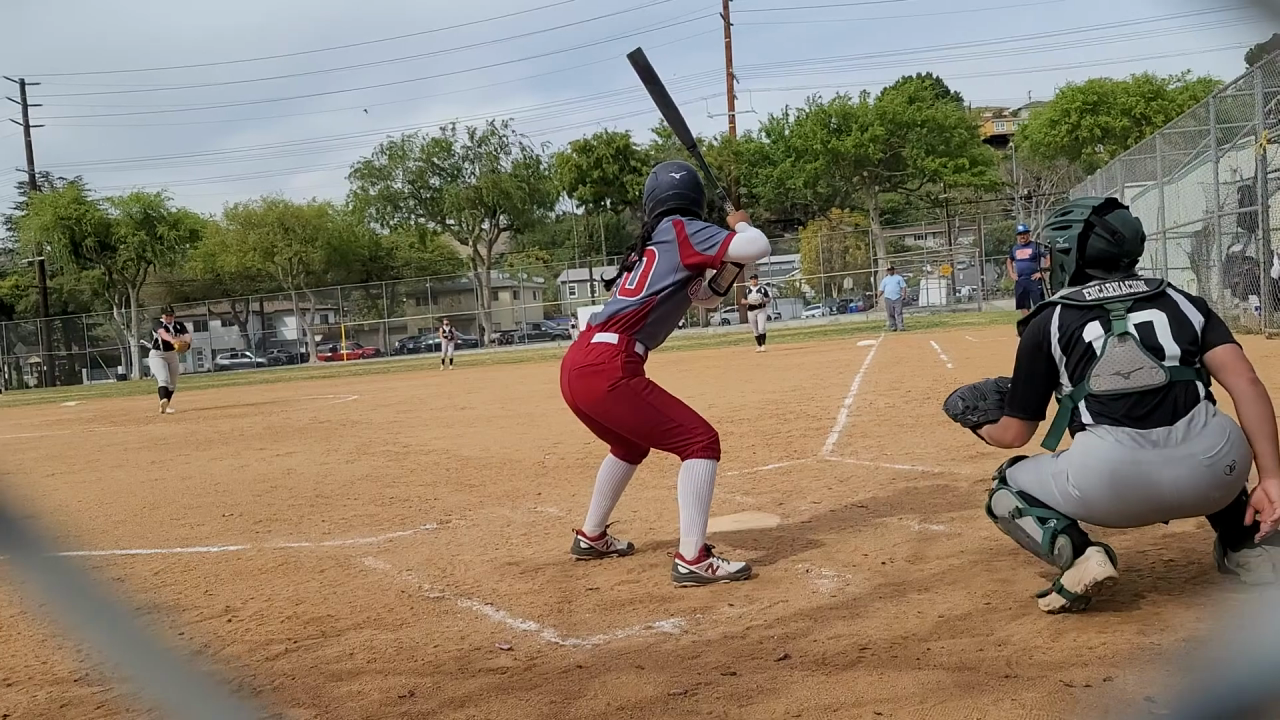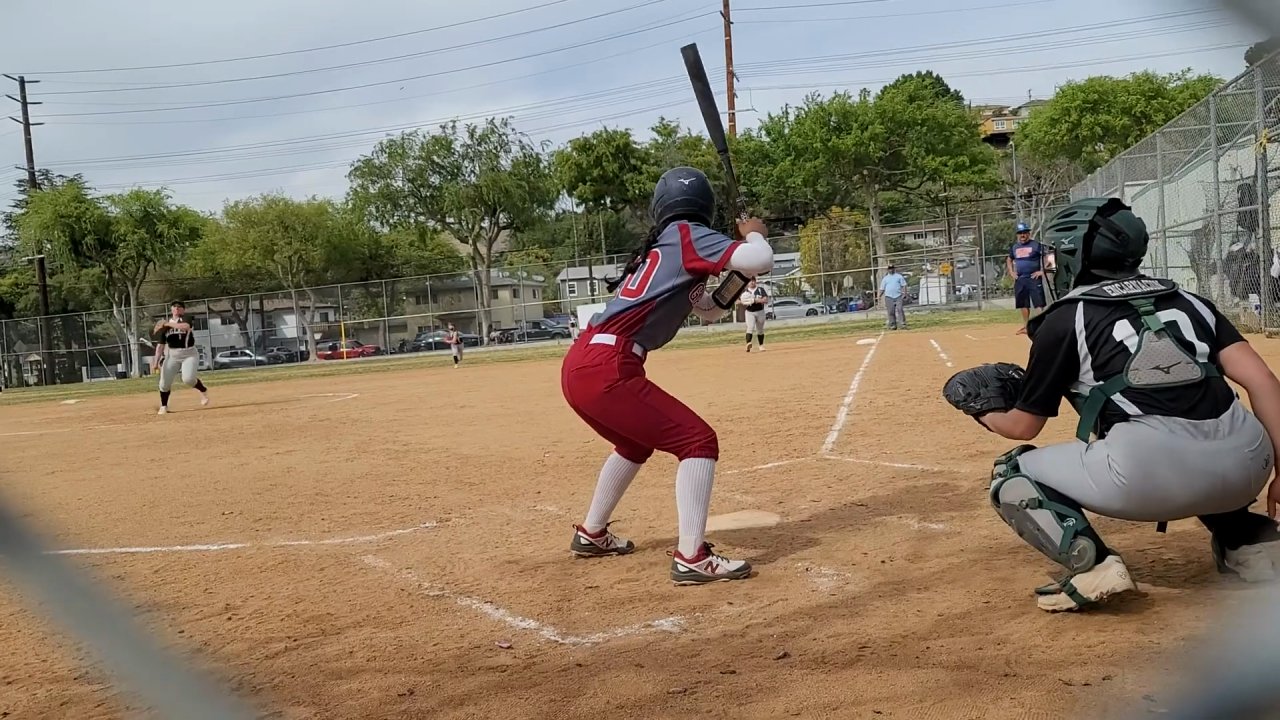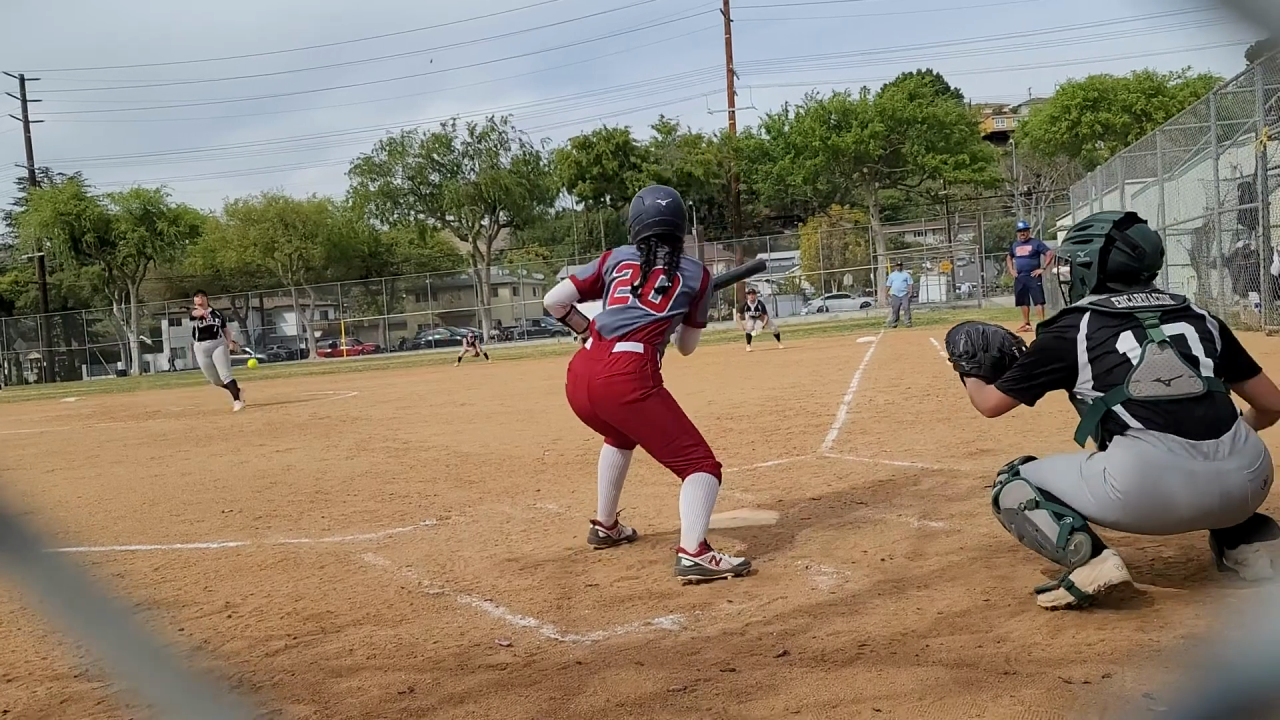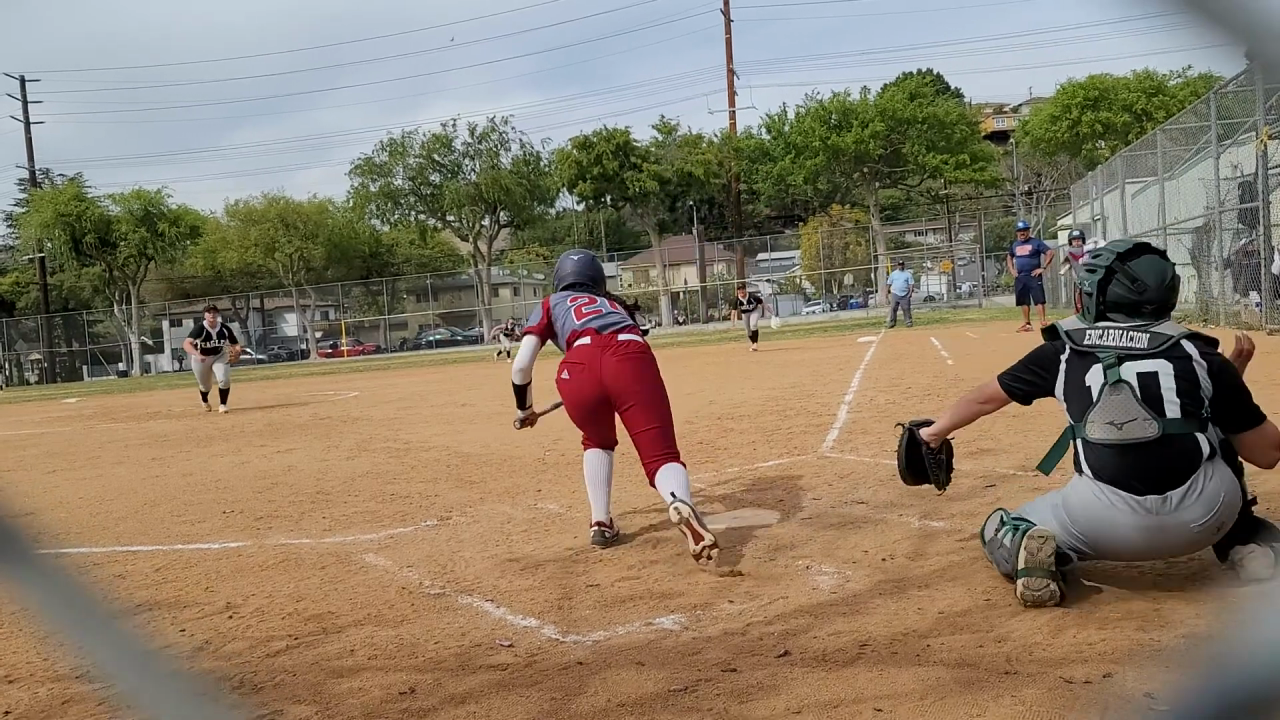
dt=0.5s
person 1, frame 1
left shoulder: (1049, 322)
right shoulder: (1180, 300)
left elbow: (1015, 433)
right elbow: (1246, 383)
left wrist: (980, 427)
left hip: (1113, 475)
right hip: (1211, 468)
left knee: (1008, 488)
left ankle: (1077, 556)
person 1, frame 2
left shoulder: (1064, 320)
right shoulder: (1187, 300)
left elbow: (1023, 425)
left wrist: (984, 413)
left hip: (1148, 470)
right hip: (1244, 462)
left knee: (1013, 475)
left ankle: (1092, 564)
person 1, frame 3
left shoulder: (1072, 330)
right shoulder: (1195, 316)
left elbow: (991, 402)
left wrist: (969, 376)
right wrist: (1235, 419)
left hip: (1147, 488)
left knee: (1014, 488)
left ankle: (1090, 562)
person 1, frame 4
left shoulder: (1065, 350)
right shoulder: (1196, 353)
left elbow: (984, 398)
left wrist: (936, 431)
right wrist: (1236, 382)
left hip: (1113, 523)
right hip: (1203, 516)
left knee: (999, 531)
left ankle: (1038, 550)
right ankle: (1246, 541)
person 2, frame 1
left shoulder: (652, 244)
right shoulder: (682, 231)
left elbow: (708, 297)
right elbow: (759, 247)
left wrist: (733, 259)
right wrist: (740, 225)
left hip: (578, 365)
right hip: (606, 370)
left knee: (631, 444)
right knee: (700, 441)
left ankle: (591, 537)
right ankle: (692, 559)
person 2, frame 2
left shoulder: (659, 248)
right shoulder: (688, 236)
left elbow: (710, 311)
right elbow: (762, 261)
left wrist: (738, 271)
right wrist: (753, 234)
left hip: (580, 366)
right hip: (606, 369)
left knee: (637, 441)
right knee: (697, 441)
left ankle: (591, 533)
right ankle: (691, 557)
person 2, frame 3
left shoulder: (614, 257)
right shoulder: (695, 272)
left elbow: (553, 301)
right elbow: (687, 346)
left hip: (579, 377)
right hip: (629, 376)
left knee: (621, 434)
right knee: (699, 463)
left ankle: (605, 524)
right ankle: (693, 552)
person 2, frame 4
left shoulder: (551, 304)
right shoulder: (616, 302)
left elbow: (521, 364)
left wrist: (523, 407)
left hip: (579, 367)
right hip: (632, 357)
left knee: (597, 442)
left ankle: (601, 523)
right ankle: (681, 503)
